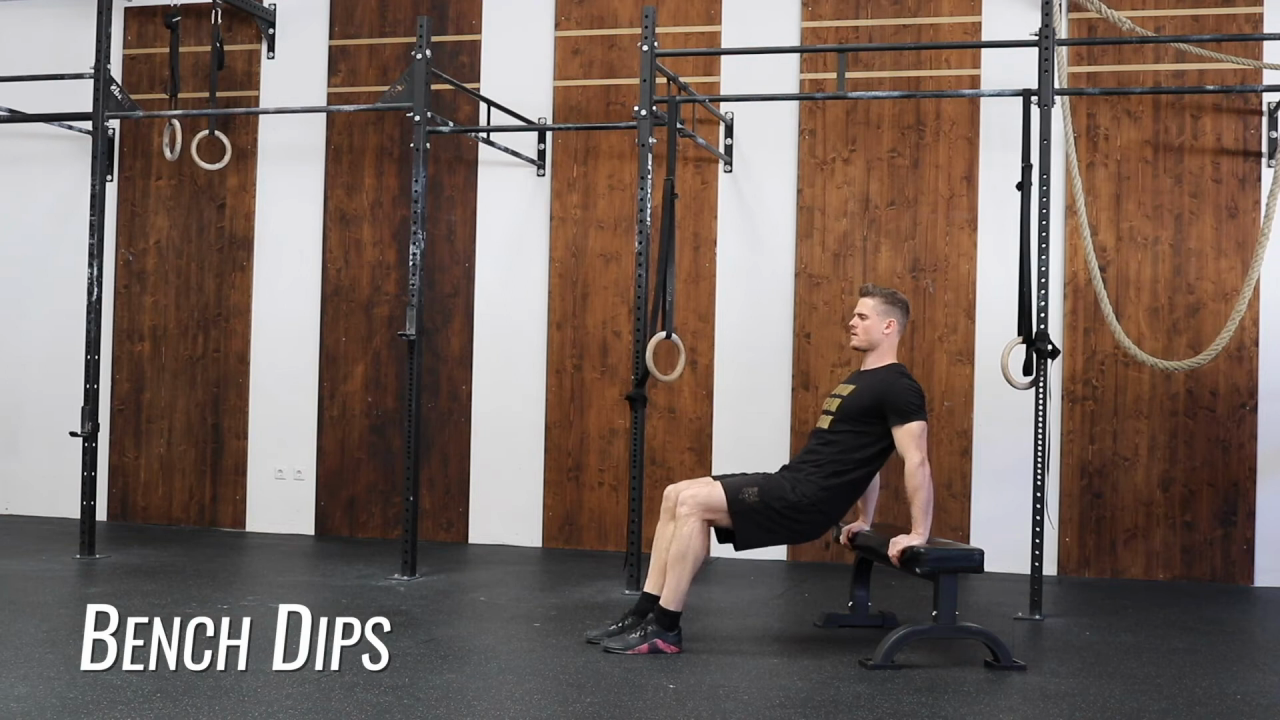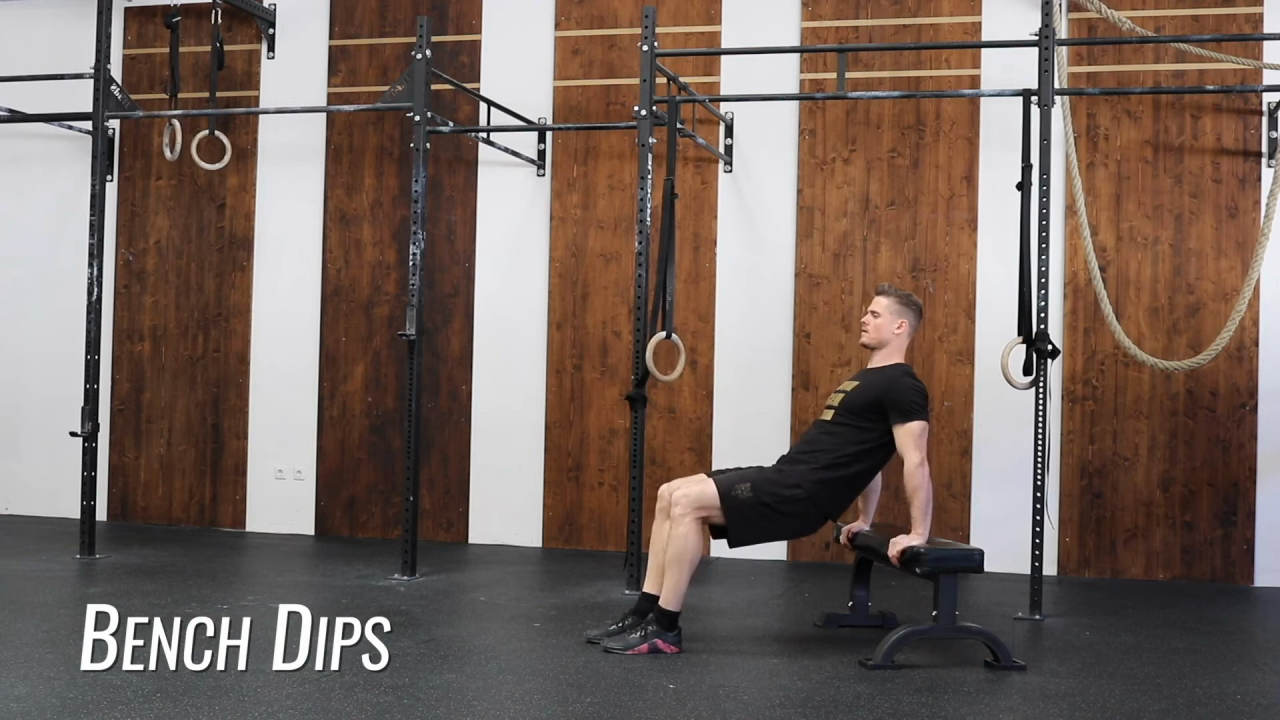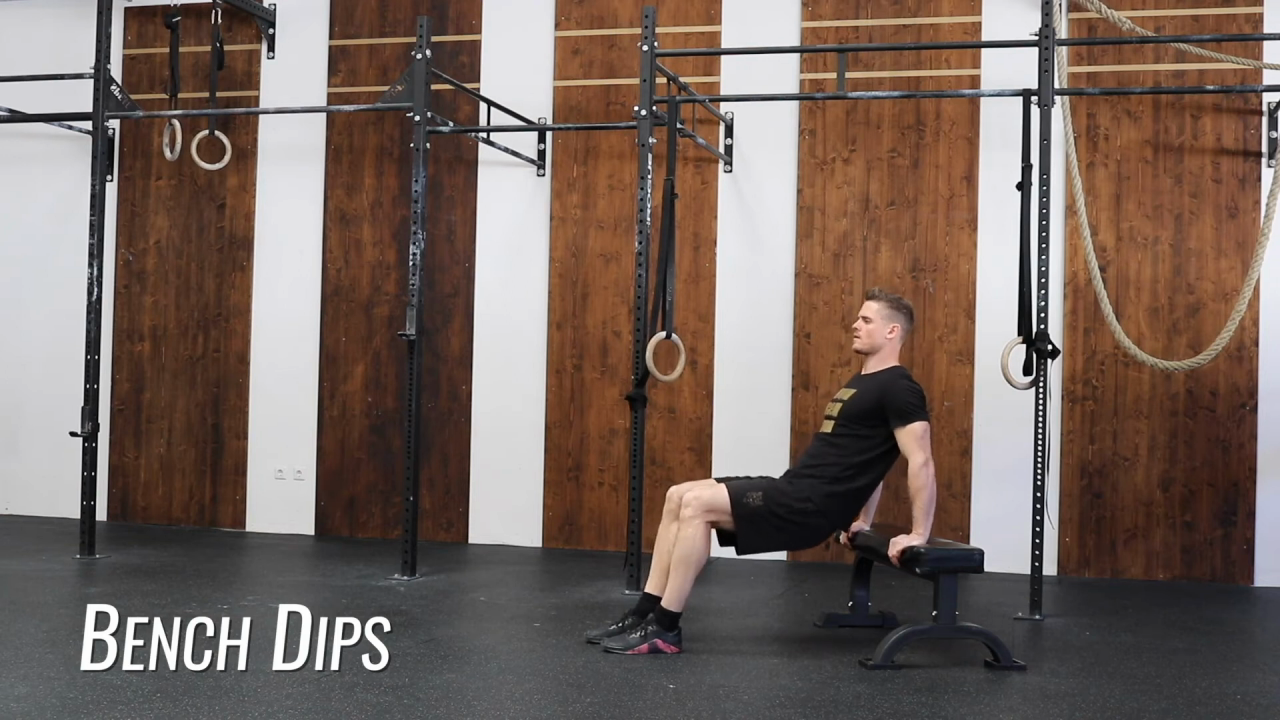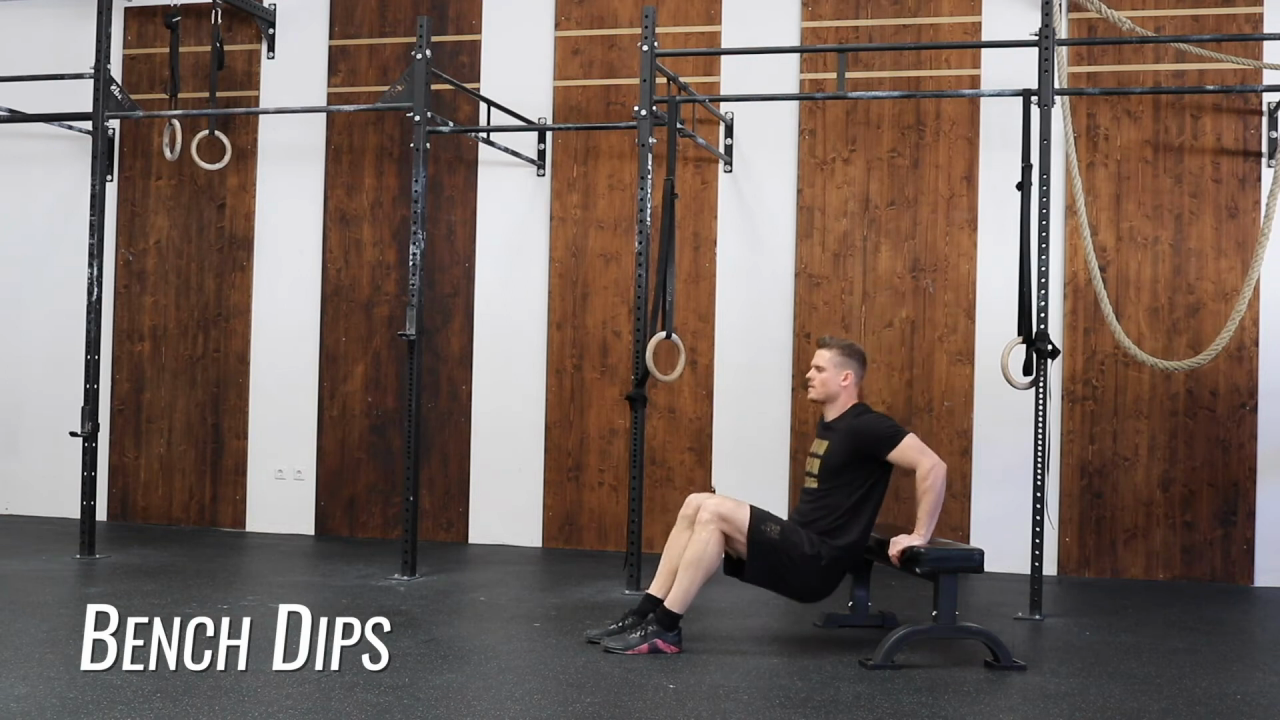
dt=0.7s
person 1, frame 1
left shoulder: (896, 386)
right shoulder: (861, 379)
left elbow: (916, 460)
right elbow: (860, 454)
left wrist: (918, 533)
right wrist: (864, 520)
left hip: (809, 500)
right hip: (791, 485)
left knee: (692, 502)
right knee: (675, 495)
left ankle: (664, 628)
right ankle: (645, 614)
person 1, frame 2
left shoulder: (901, 385)
right shoulder: (867, 378)
left elbow: (915, 460)
right elbow: (862, 454)
left wrist: (918, 534)
right wrist: (865, 521)
left hip: (805, 493)
right hip: (787, 479)
left knee: (687, 502)
right knee: (670, 494)
left ankle: (664, 628)
right ankle: (645, 613)
person 1, frame 3
left shoulder: (897, 387)
right shoulder: (864, 382)
left elbow: (920, 461)
left wrist: (918, 534)
right wrist: (864, 520)
left hip: (813, 505)
right hip: (794, 491)
left knee: (696, 505)
right knee: (678, 497)
left ankle: (664, 627)
right ankle: (645, 613)
person 1, frame 4
left shoulder: (864, 426)
right shoulder: (831, 422)
left elbow: (932, 466)
left wrist: (918, 536)
right wrist: (853, 526)
left hip: (816, 562)
right hip: (799, 547)
left knee: (714, 511)
right knee: (697, 506)
left ankle: (663, 628)
right ankle: (644, 613)
